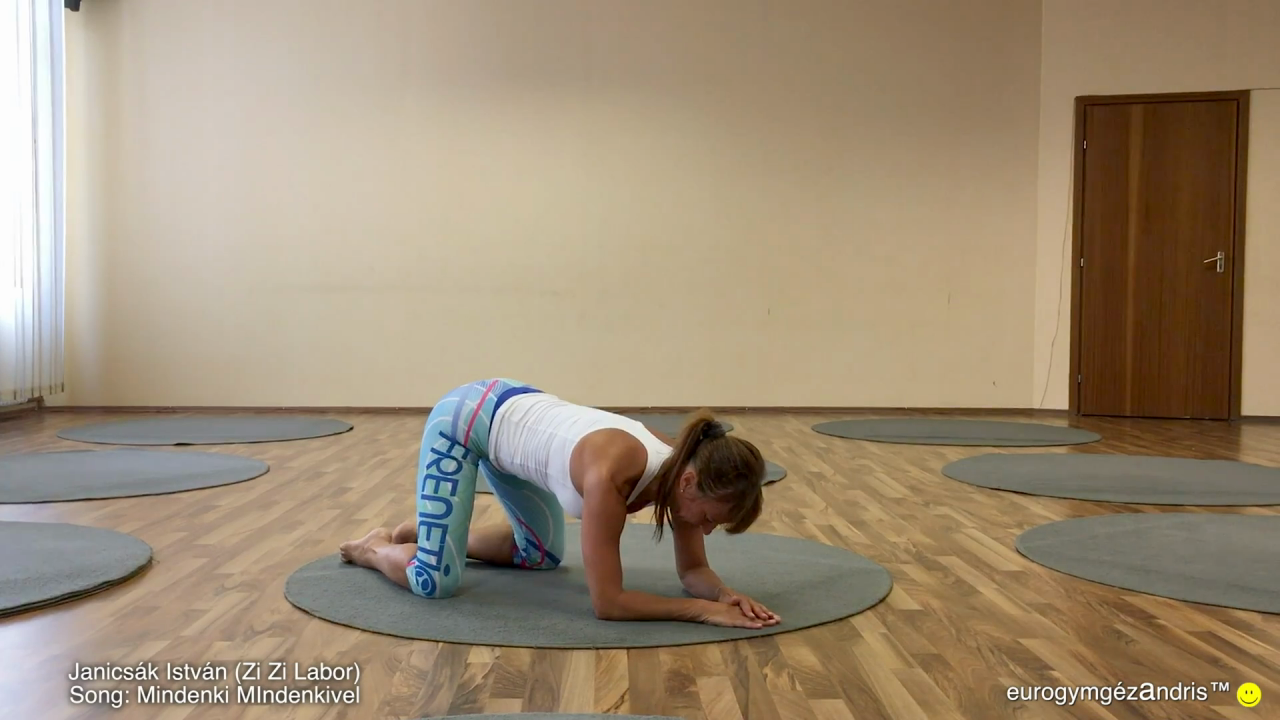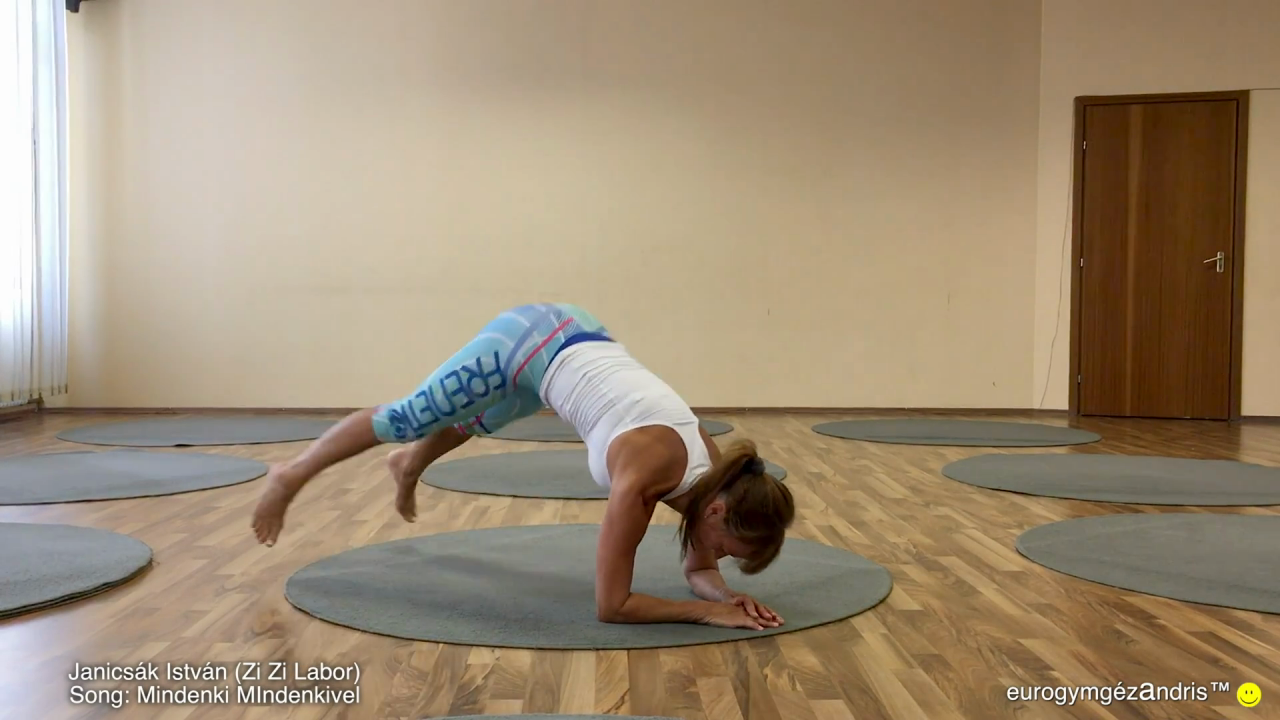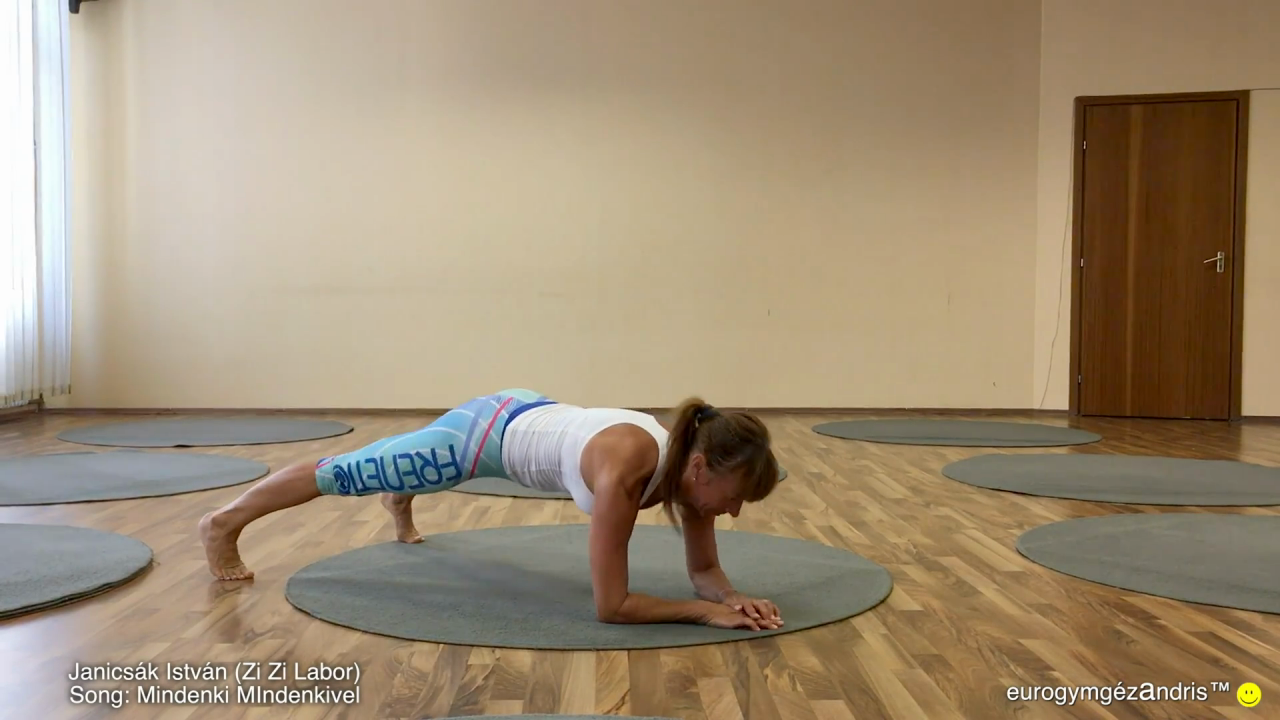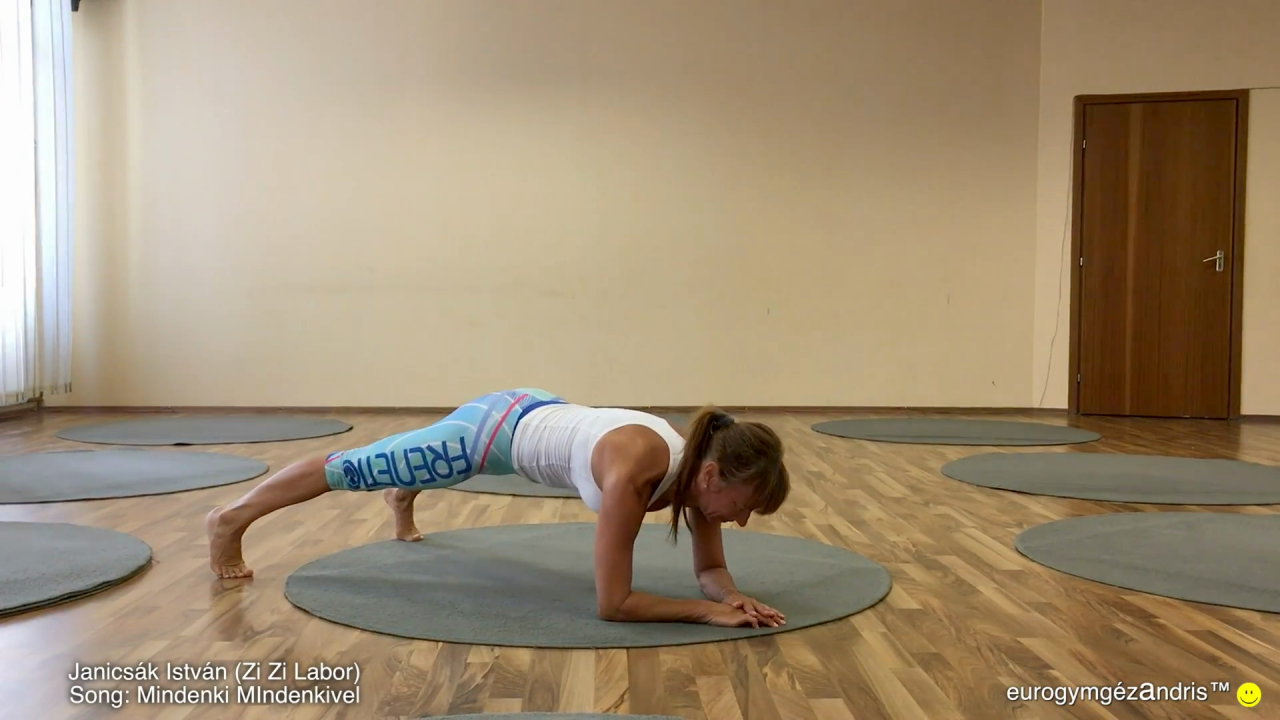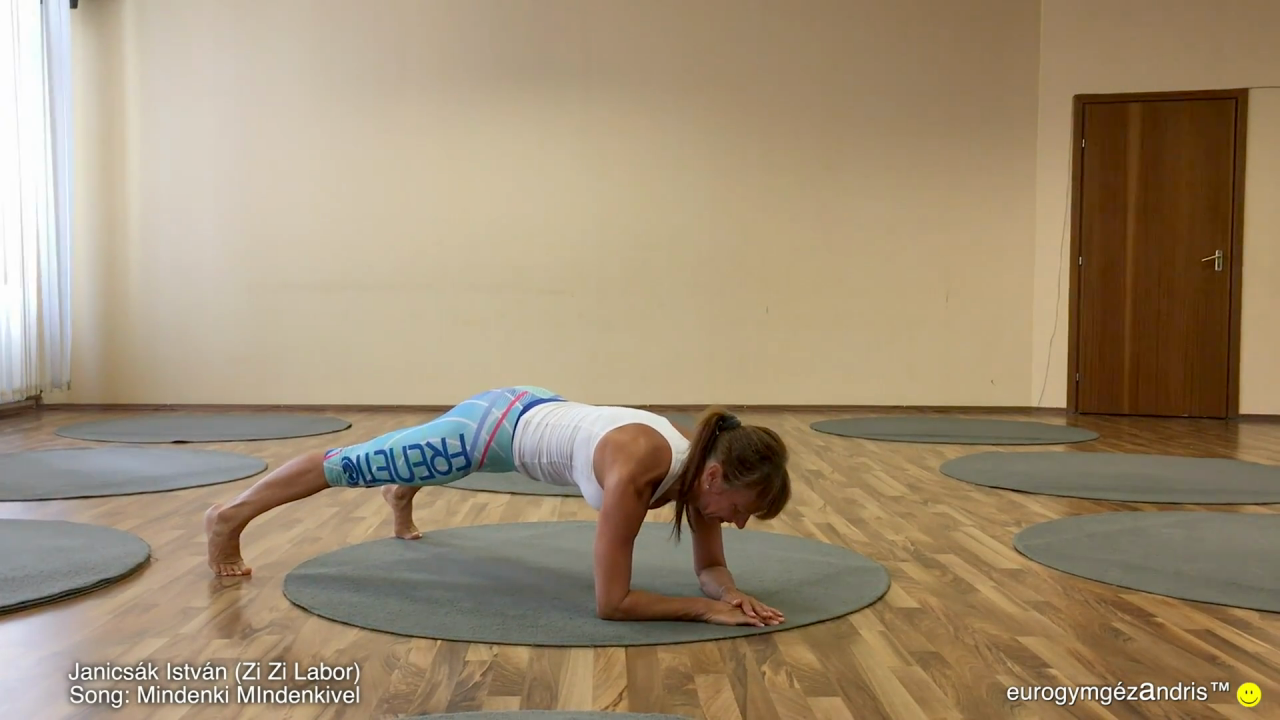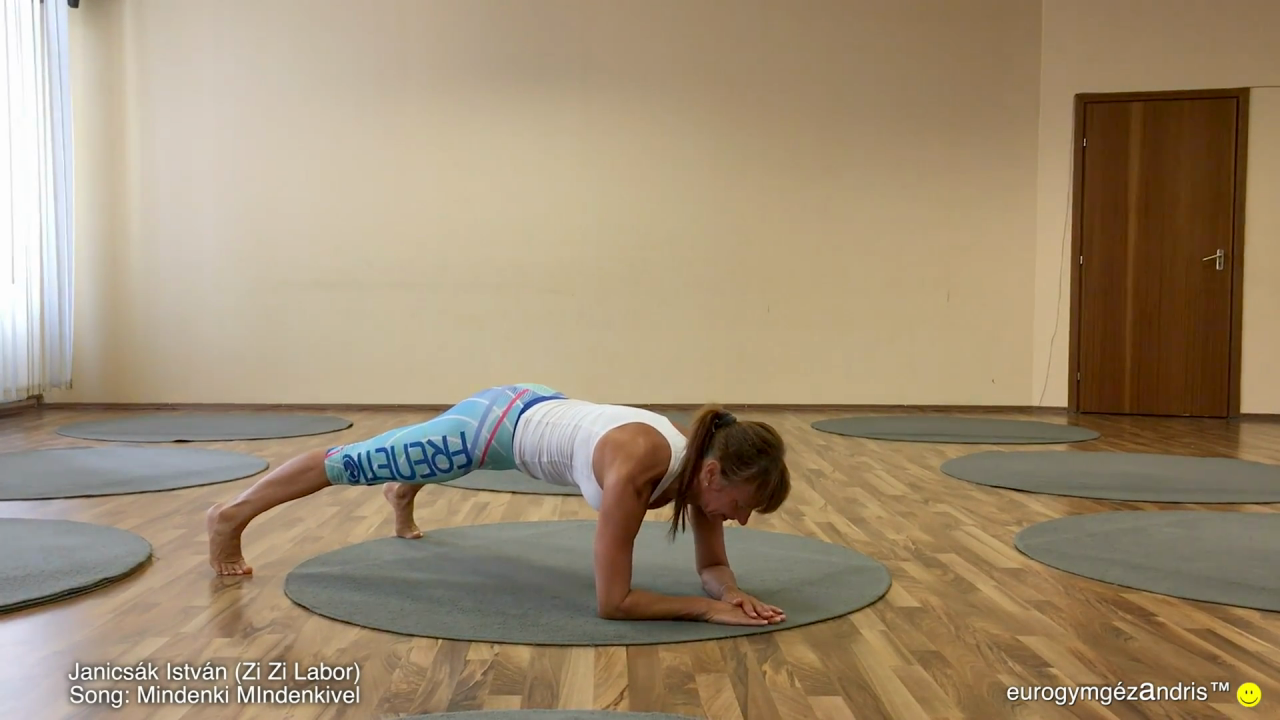
dt=0.5s
person 1, frame 1
left shoulder: (683, 466)
right shoulder: (611, 472)
left elbow: (692, 571)
right elbow: (608, 602)
left wrist: (725, 595)
right wrist: (705, 611)
left hip: (509, 416)
right hip: (464, 416)
left knee: (542, 554)
right knee: (436, 581)
left ankle: (423, 531)
right ankle: (371, 549)
person 1, frame 2
left shoulder: (714, 476)
right shoulder: (645, 476)
left elbow: (699, 570)
right elbow: (612, 605)
left wrist: (727, 596)
right wrist: (709, 612)
left hip: (572, 337)
right hip: (528, 344)
left knee: (480, 419)
right knee: (407, 419)
left ankle: (409, 465)
right ankle: (291, 477)
person 1, frame 3
left shoulder: (691, 461)
right shoulder: (623, 469)
left elbow: (704, 570)
right elbow: (611, 606)
left wrist: (732, 597)
right wrist: (709, 613)
left hip: (529, 418)
right hip: (489, 431)
right knee: (349, 472)
left ankle: (400, 503)
right ankle: (223, 523)
person 1, frame 4
left shoulder: (700, 464)
right shoulder: (634, 470)
left elbow: (709, 568)
right elbow: (612, 603)
left wrist: (733, 595)
right wrist: (708, 612)
left hip: (538, 417)
right hip: (500, 427)
right knee: (359, 467)
left ankle: (402, 500)
right ankle: (230, 519)
person 1, frame 5
left shoulder: (701, 460)
right shoulder: (637, 468)
left elbow: (709, 564)
right elbow: (611, 602)
left wrist: (732, 593)
right wrist: (708, 610)
left hip: (538, 412)
right hip: (499, 425)
right knee: (358, 463)
left ankle: (401, 498)
right ankle: (229, 515)
person 1, frame 6
left shoulder: (702, 460)
right shoulder: (635, 468)
left elbow: (711, 566)
right elbow: (612, 601)
left wrist: (732, 592)
right wrist: (709, 609)
left hip: (540, 410)
right hip: (500, 422)
right knee: (358, 462)
left ankle: (402, 496)
right ankle: (230, 517)
